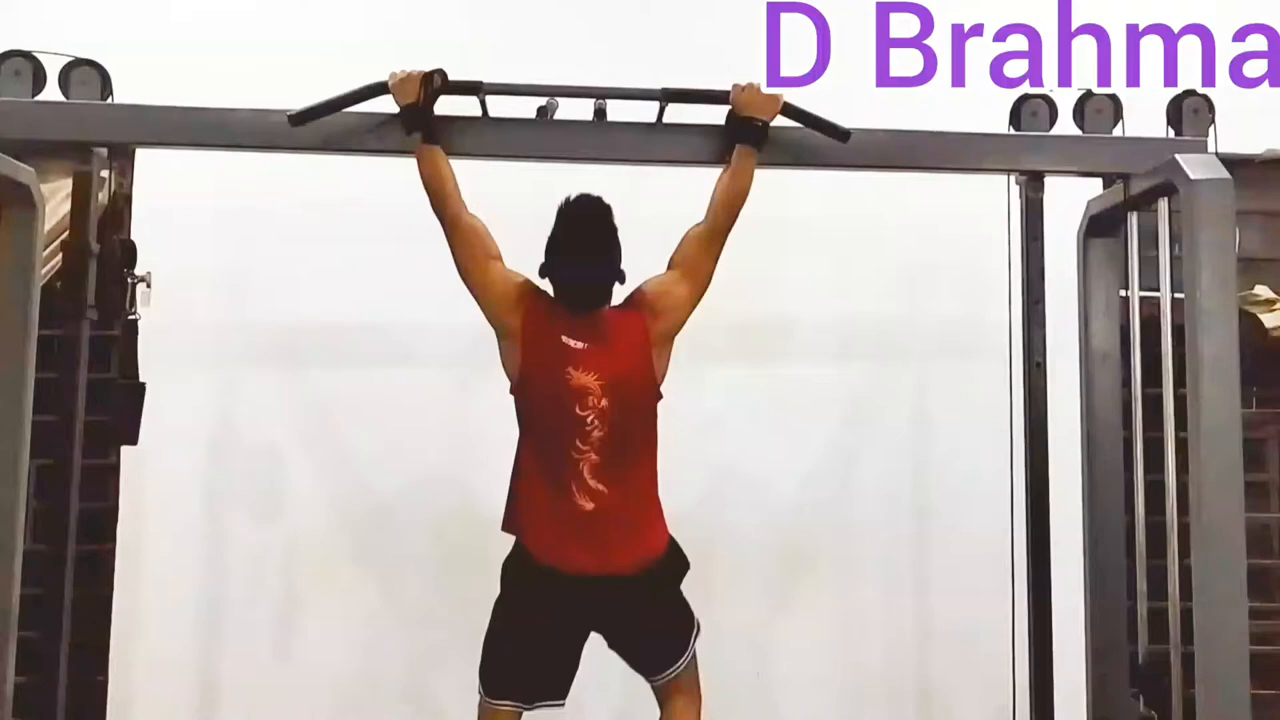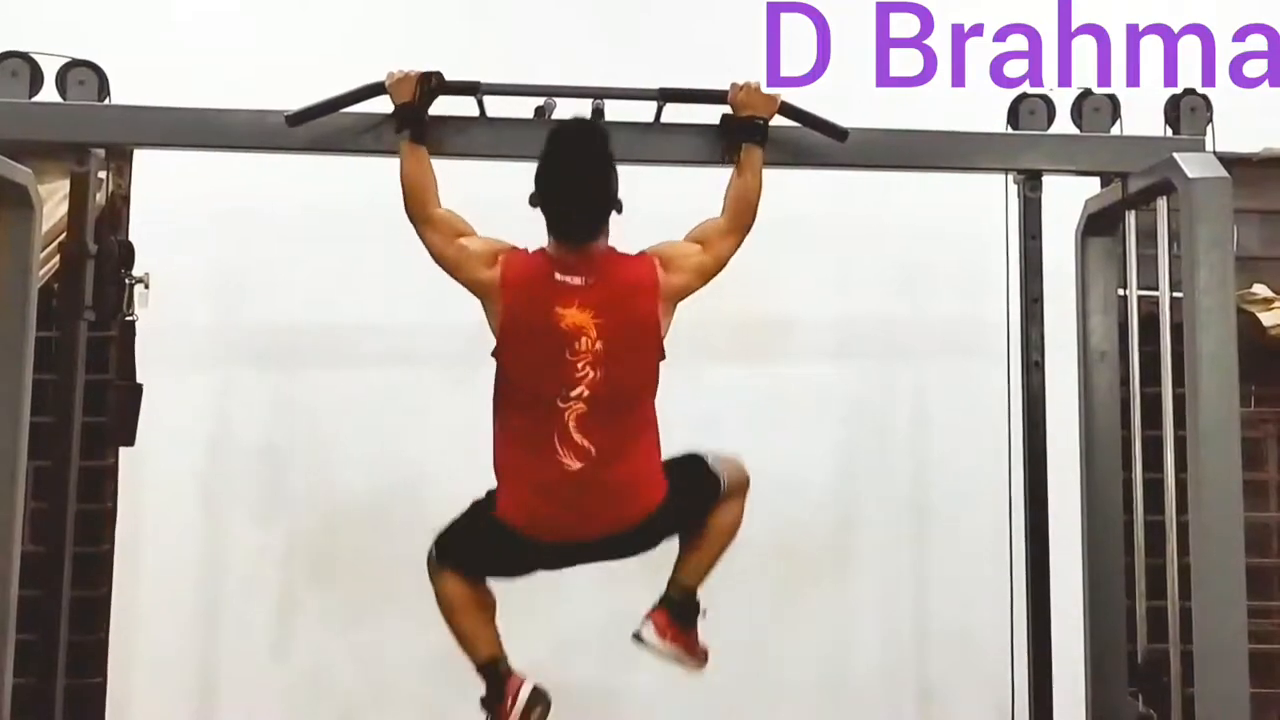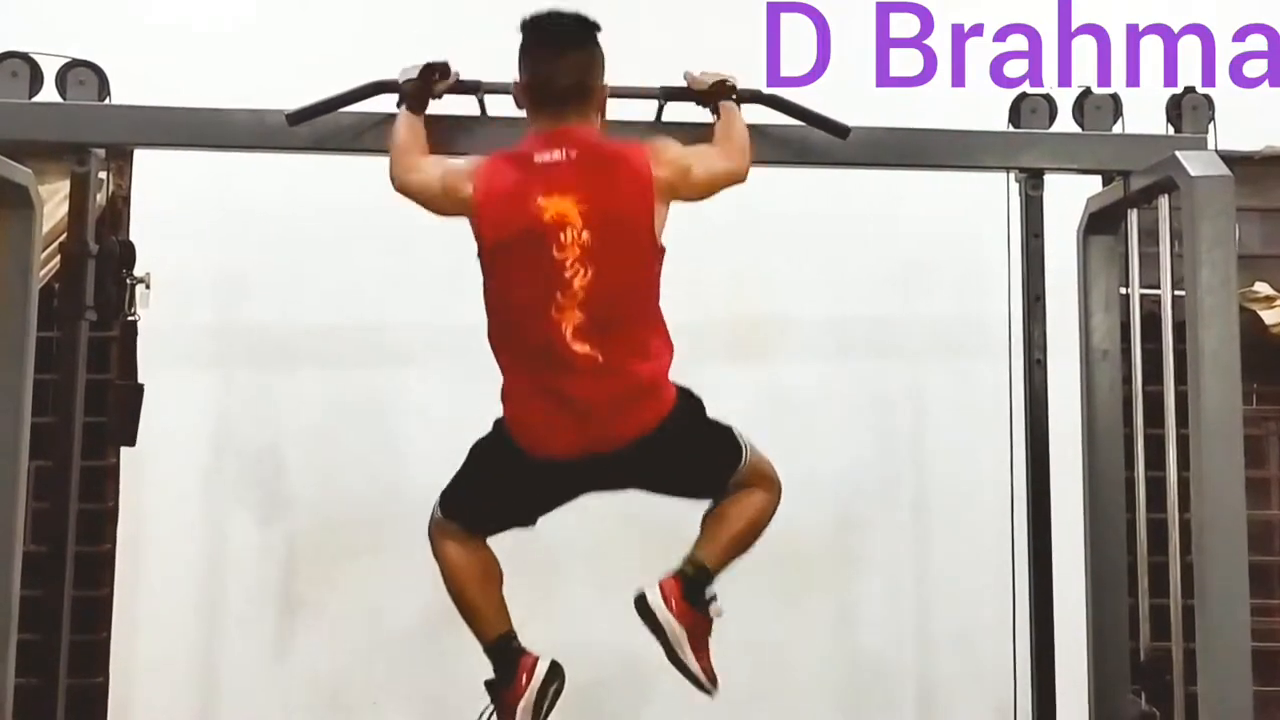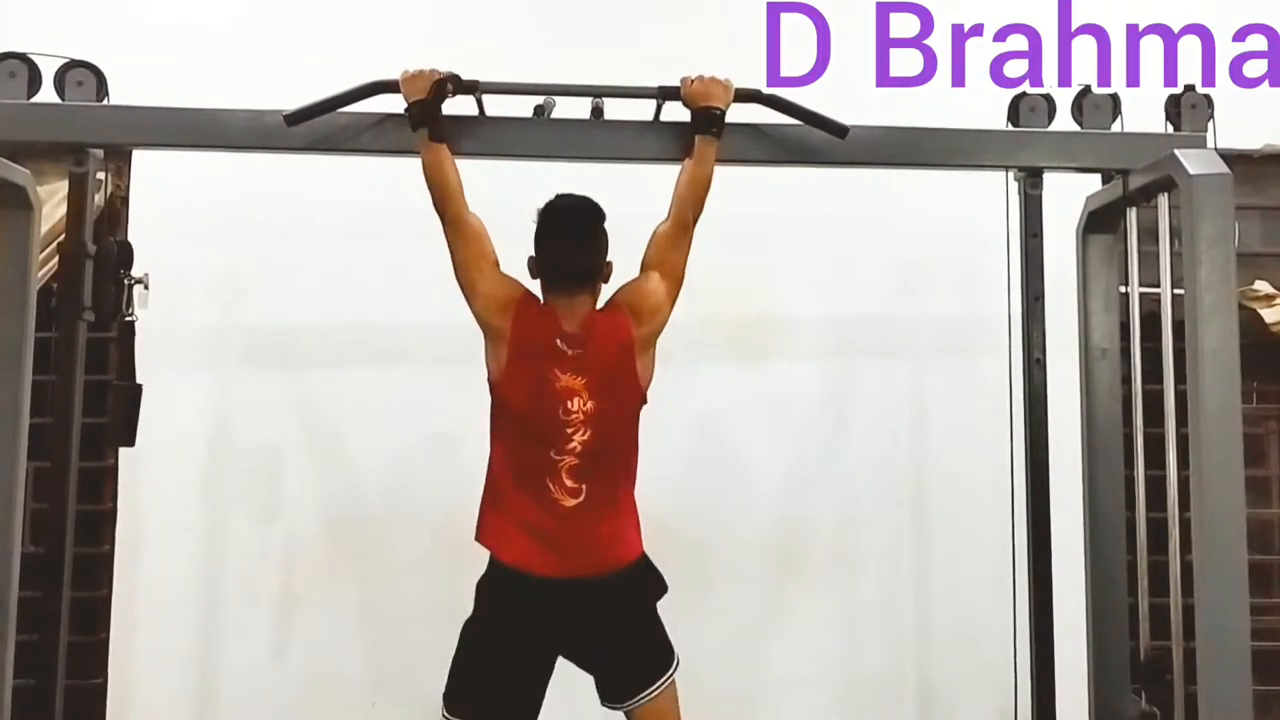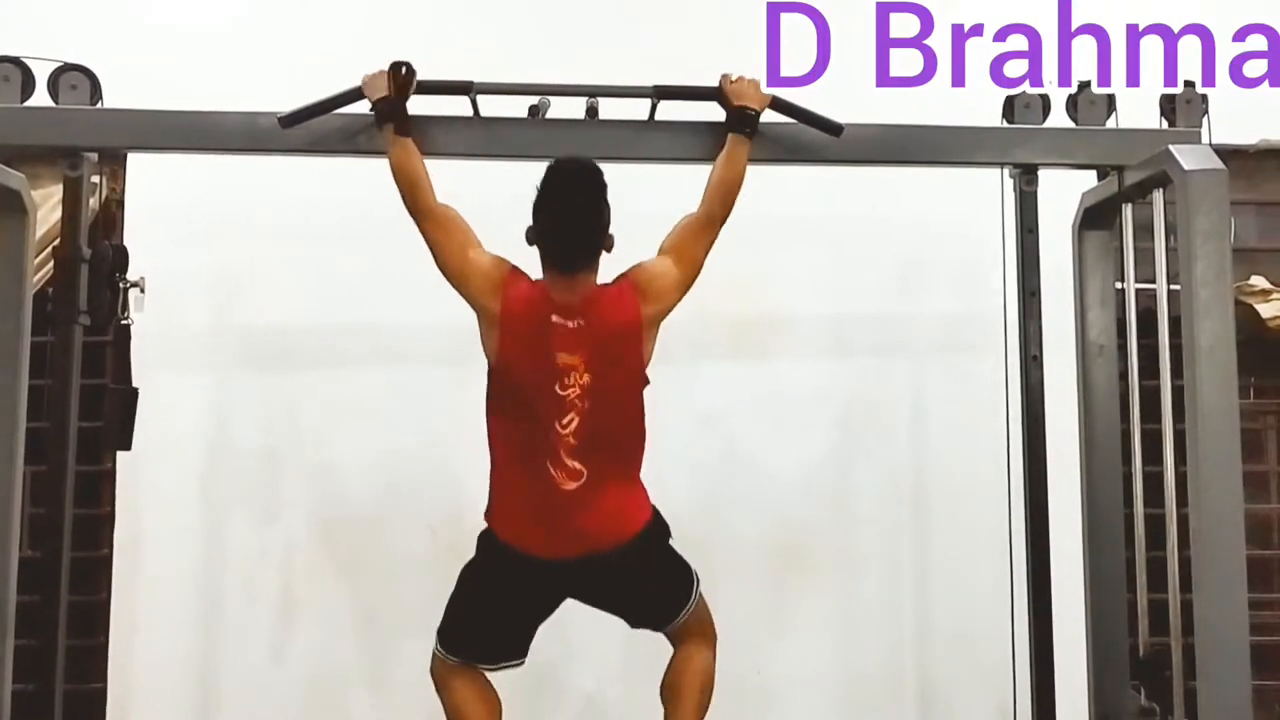
dt=0.5s
person 1, frame 1
left shoulder: (518, 323)
right shoulder: (652, 327)
left elbow: (455, 218)
right elbow: (714, 227)
left wrist: (420, 122)
right wrist: (747, 133)
left hip: (542, 571)
right hip: (637, 569)
person 1, frame 2
left shoulder: (500, 278)
right shoulder: (656, 281)
left elbow: (426, 216)
right elbow: (733, 225)
left wrist: (413, 122)
right wrist: (753, 131)
left hip: (526, 525)
right hip: (633, 511)
left knee: (448, 563)
right knee: (730, 480)
right ankle: (675, 610)
person 1, frame 3
left shoulder: (481, 186)
right shoulder: (645, 172)
left elbow: (405, 169)
right elbow: (734, 161)
left wrist: (415, 98)
right wrist: (723, 98)
left hip: (533, 443)
right hip: (645, 425)
left knee: (451, 532)
right knee: (756, 485)
right ankle: (686, 594)
person 1, frame 4
left shoulder: (504, 326)
right shoulder: (636, 328)
left elbow: (455, 216)
right elbow: (681, 223)
left wrist: (425, 119)
right wrist: (707, 123)
left hip: (518, 583)
right hip: (613, 580)
person 1, frame 5
left shoulder: (499, 302)
right shoulder: (643, 303)
left elbow: (424, 206)
right elbow: (711, 214)
left wrist: (392, 114)
right wrist: (742, 121)
left hip: (518, 551)
right hip: (623, 544)
right knee: (697, 635)
